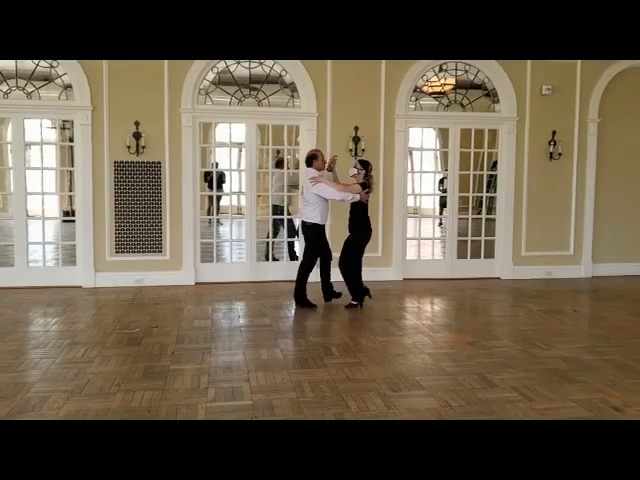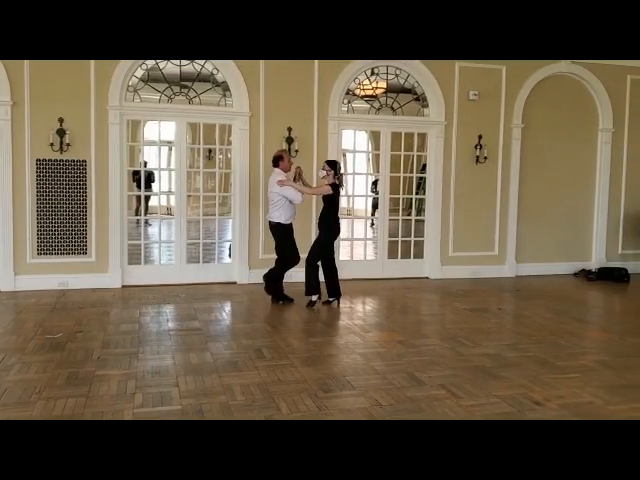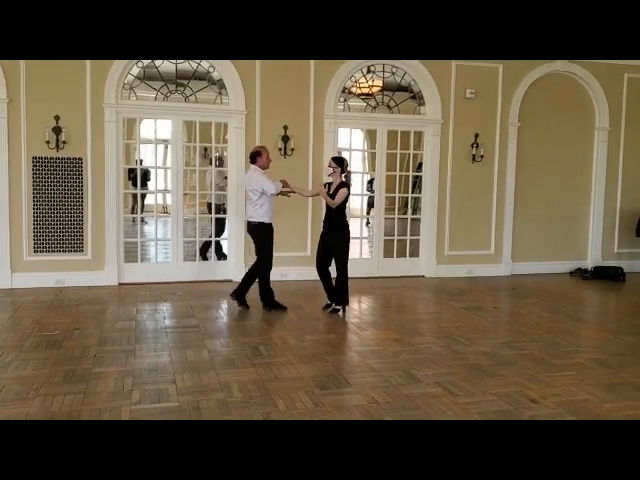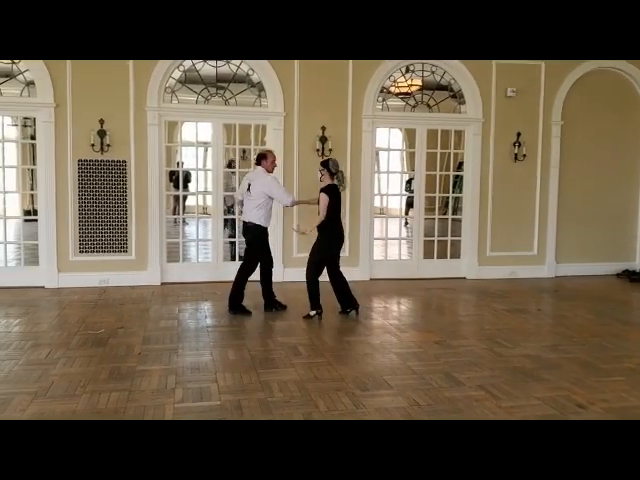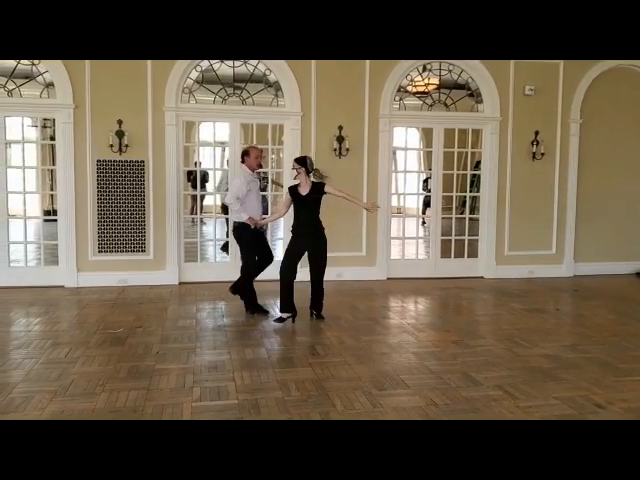
dt=1s
person 1, frame 1
left shoulder: (313, 178)
right shoulder: (313, 179)
left elbow: (330, 189)
right elbow: (336, 194)
left wrist: (331, 171)
right wrist: (358, 196)
left hip: (315, 225)
right hip: (313, 226)
left knee: (326, 256)
right knee: (309, 261)
left ankle: (328, 292)
right ankle: (300, 297)
person 1, frame 2
left shoulder: (278, 177)
right shoulder: (280, 179)
left elbow: (290, 193)
right elbow: (298, 198)
left wrist: (295, 181)
right wrist: (295, 184)
left hip: (281, 224)
right hip: (280, 225)
left knee: (284, 257)
right knee: (293, 258)
left ankle: (277, 293)
right ankle: (270, 277)
person 1, frame 3
left shoulder: (252, 174)
right shoulder: (258, 175)
right elbow: (272, 189)
left wrist: (280, 190)
right wrist: (281, 184)
left hip: (256, 223)
right hip: (261, 225)
left knee: (263, 260)
right knee: (265, 262)
left ankle: (240, 292)
right ankle: (268, 301)
person 1, frame 4
left shoulder: (249, 177)
right shoulder: (268, 179)
left elbow: (239, 197)
right elbow: (286, 199)
right wrist: (298, 201)
left hip: (249, 225)
right hip: (256, 228)
left knee: (266, 263)
right knee: (249, 265)
left ankle: (269, 301)
right ankle: (234, 304)
person 1, frame 5
left shoulder: (253, 177)
right shoulder: (242, 177)
right elbow: (230, 199)
right wrist: (247, 217)
left hip: (253, 227)
right hip: (243, 227)
left knee: (266, 257)
right knee: (249, 264)
left ankle: (239, 287)
right ankle: (251, 304)
person 2, frame 1
left shoulder: (363, 186)
right shoulder: (357, 186)
left elbow: (342, 189)
right elbow: (340, 186)
left wrist: (322, 180)
left hip: (361, 231)
right hip: (356, 230)
left knee: (353, 264)
right knee: (344, 262)
left ankle: (357, 298)
right ankle: (361, 292)
person 2, frame 2
left shoulder: (333, 187)
right shoulder: (328, 186)
left elbow: (311, 192)
right elbow: (311, 189)
left wrist: (291, 183)
right wrist: (301, 178)
left hip: (329, 228)
right hip: (328, 228)
left knee: (311, 260)
right knee: (328, 261)
left ankle: (314, 293)
right ankle: (334, 295)
person 2, frame 3
left shoulder: (344, 187)
right shoulder: (328, 186)
left elbow: (334, 204)
right elbow: (308, 194)
left wrist: (324, 195)
right wrist: (291, 187)
left hip: (340, 231)
right hip: (327, 229)
left knee: (341, 267)
right knee: (321, 265)
left ankle: (340, 303)
right ankle: (333, 298)
person 2, frame 4
left shoulder: (325, 190)
right shoulder: (334, 188)
left elbow: (322, 215)
right elbow: (321, 203)
left wrist: (309, 229)
left hip: (327, 236)
right hip: (335, 235)
left knee: (312, 271)
right knee: (334, 270)
left ankle: (315, 308)
right ankle: (349, 304)
person 2, frame 5
left shoulder: (319, 187)
right shoulder: (292, 190)
left elbow: (343, 194)
right elbow: (281, 212)
left wrist: (363, 204)
right wrist: (261, 221)
left hip: (317, 236)
right hip: (298, 237)
left knee: (317, 274)
right knee: (286, 270)
left ankle: (316, 309)
right ankle: (287, 310)
